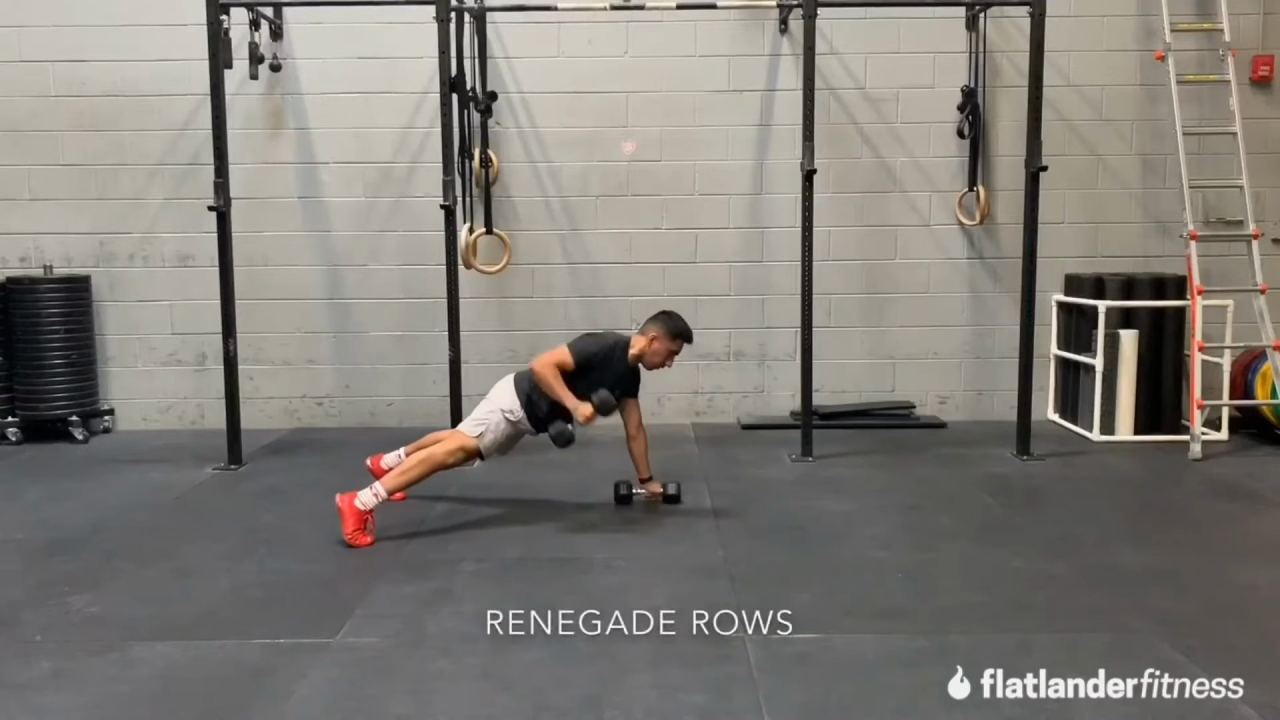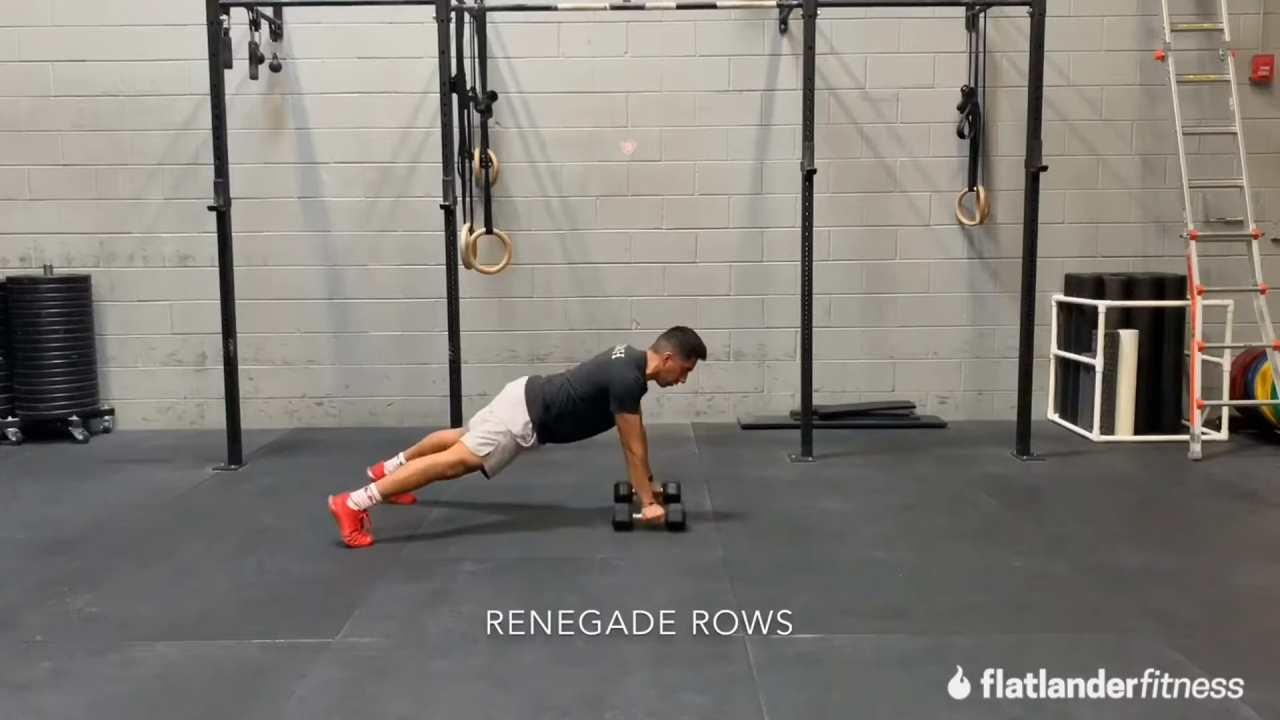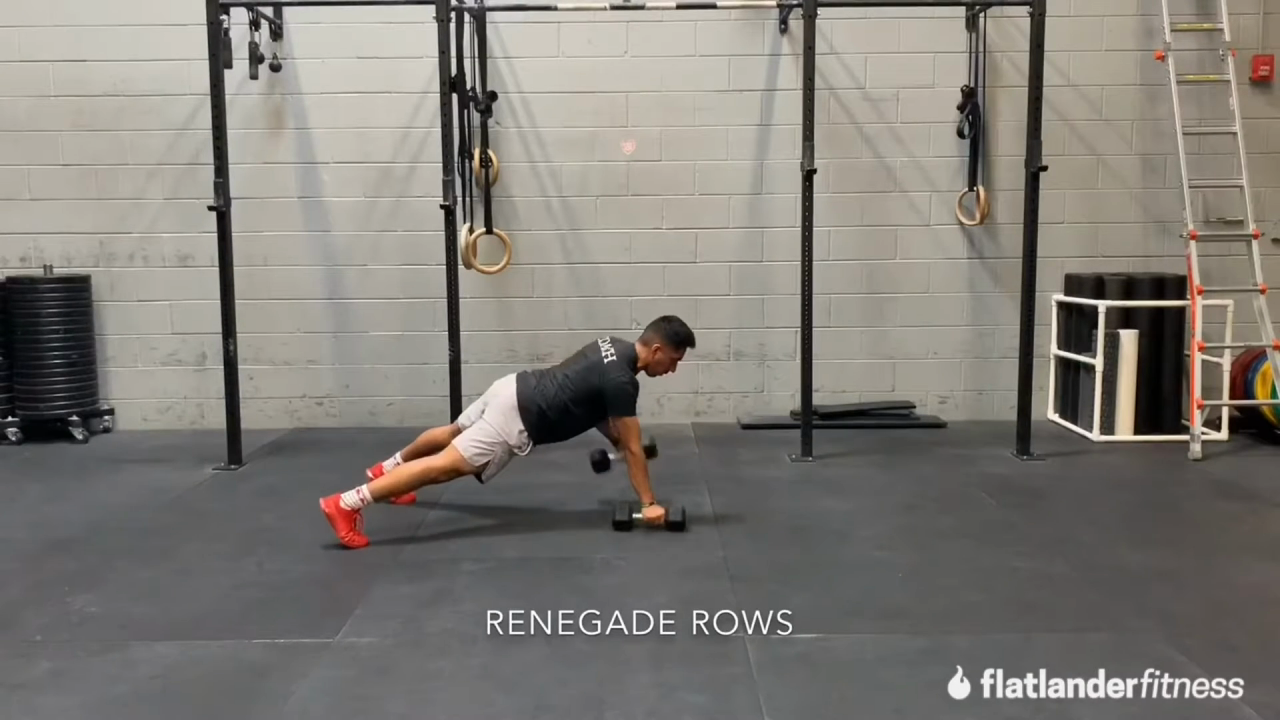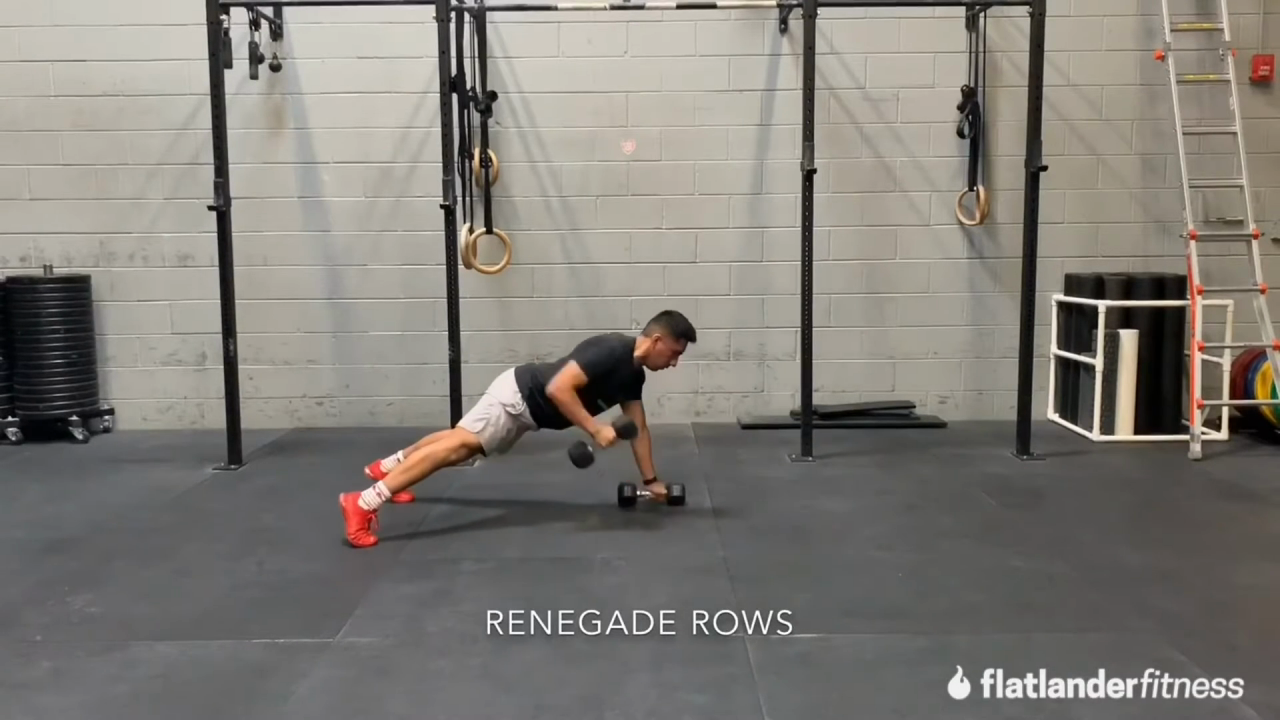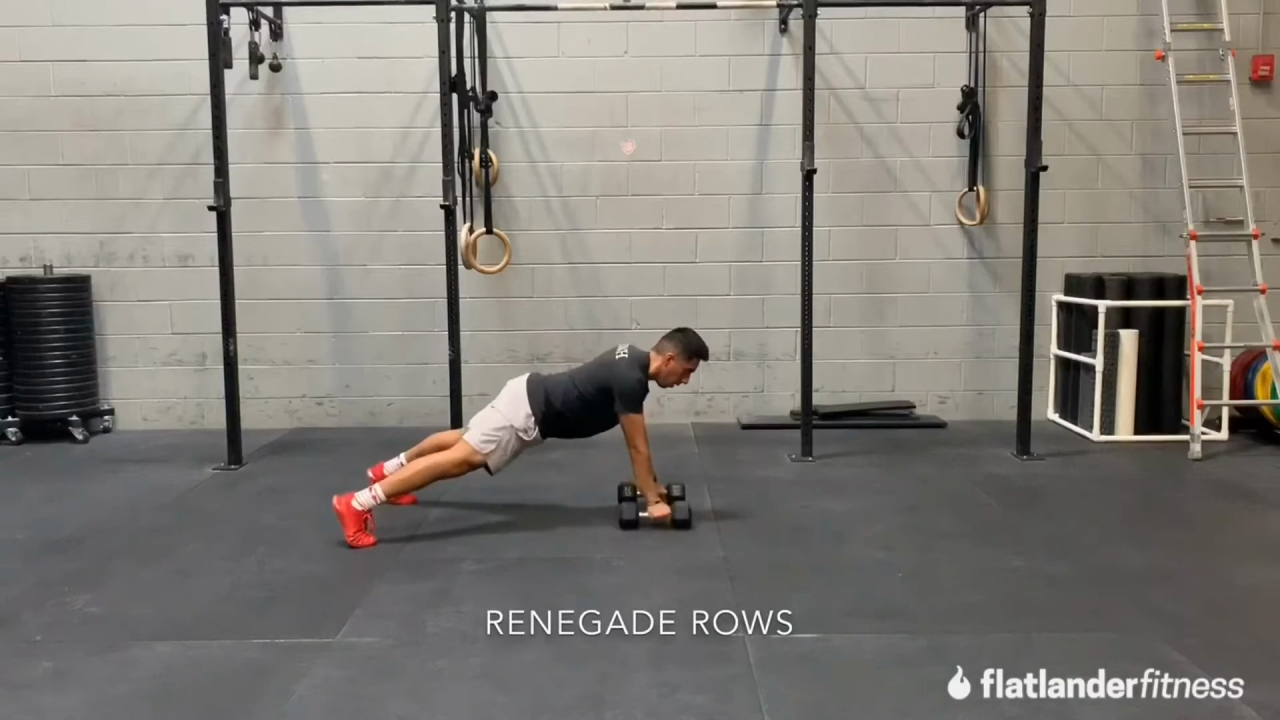
dt=1s
person 1, frame 1
left shoulder: (629, 373)
right shoulder: (604, 346)
left elbow: (634, 428)
right elbow: (541, 365)
left wrist: (646, 480)
right wrist: (574, 403)
left hip: (530, 414)
right hip: (519, 399)
left knee: (459, 439)
right knee: (456, 449)
left ankle: (386, 462)
right ankle: (359, 502)
person 1, frame 2
left shoulder: (631, 361)
right shoulder: (627, 379)
left elbow: (636, 434)
right elbow: (632, 447)
left wrist: (648, 480)
right wrist: (647, 502)
left hip: (526, 394)
right hip: (527, 414)
left knee: (460, 436)
right knee: (457, 460)
left ankle: (388, 468)
right ankle: (355, 502)
person 1, frame 3
left shoulder: (616, 346)
right shoulder: (621, 380)
right elbow: (633, 447)
left wrist: (612, 438)
right wrist: (648, 503)
left hip: (514, 389)
right hip: (518, 417)
left knee: (452, 433)
right knee: (446, 465)
left ankle: (387, 468)
right ankle: (347, 503)
person 1, frame 4
left shoulder: (633, 373)
right shoulder: (612, 350)
left elbow: (638, 427)
right elbow: (557, 389)
left wrist: (651, 481)
right wrist: (594, 428)
left hip: (529, 411)
right hip: (520, 394)
left knee: (460, 439)
right knee: (458, 446)
left ankle: (387, 467)
right ankle: (364, 503)
person 1, frame 5
left shoulder: (633, 359)
right shoulder: (631, 380)
left elbow: (636, 439)
right elbow: (637, 446)
left wrist: (651, 483)
right wrist: (653, 499)
left hip: (528, 392)
right hip: (529, 412)
left knee: (463, 437)
right knee: (461, 458)
left ankle: (388, 469)
right ankle: (358, 503)
